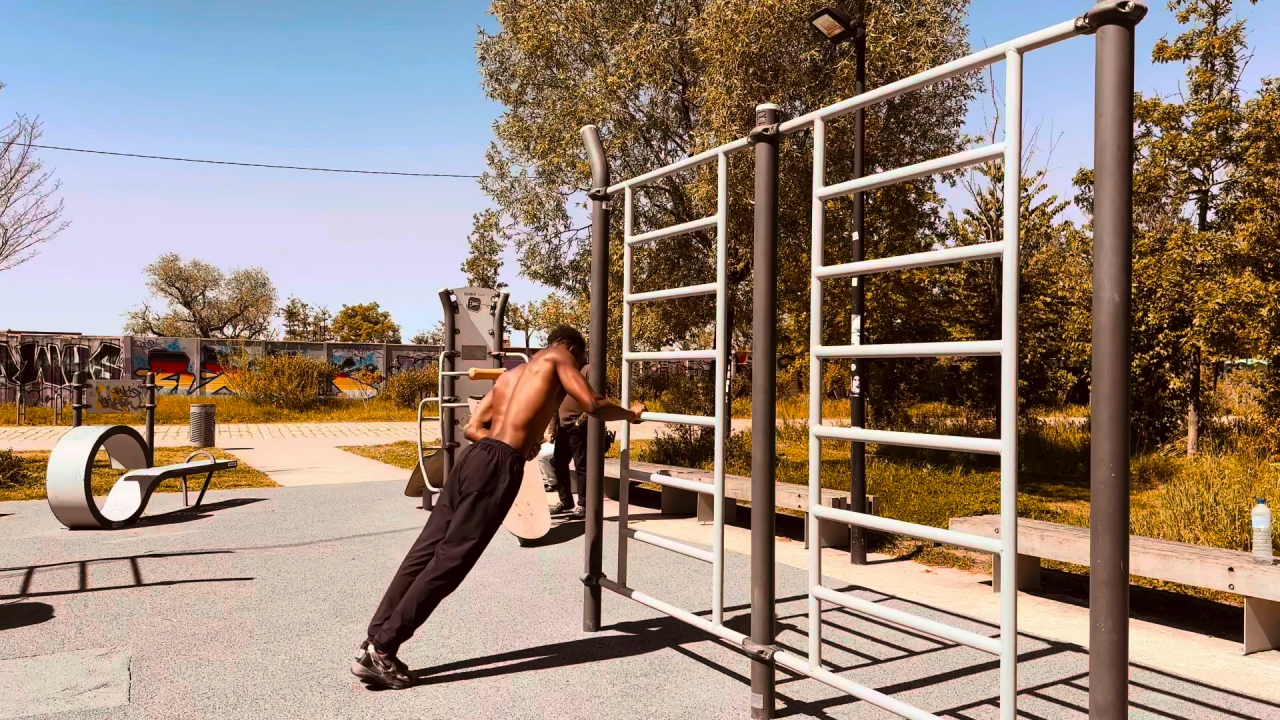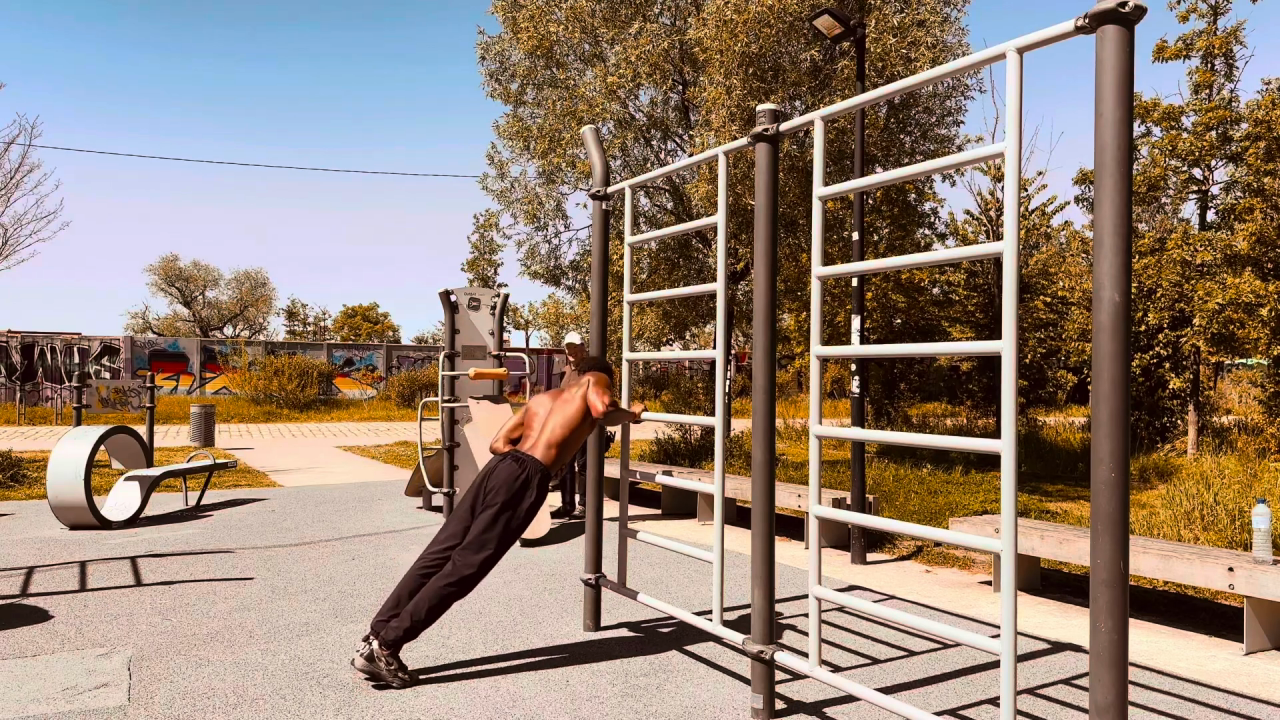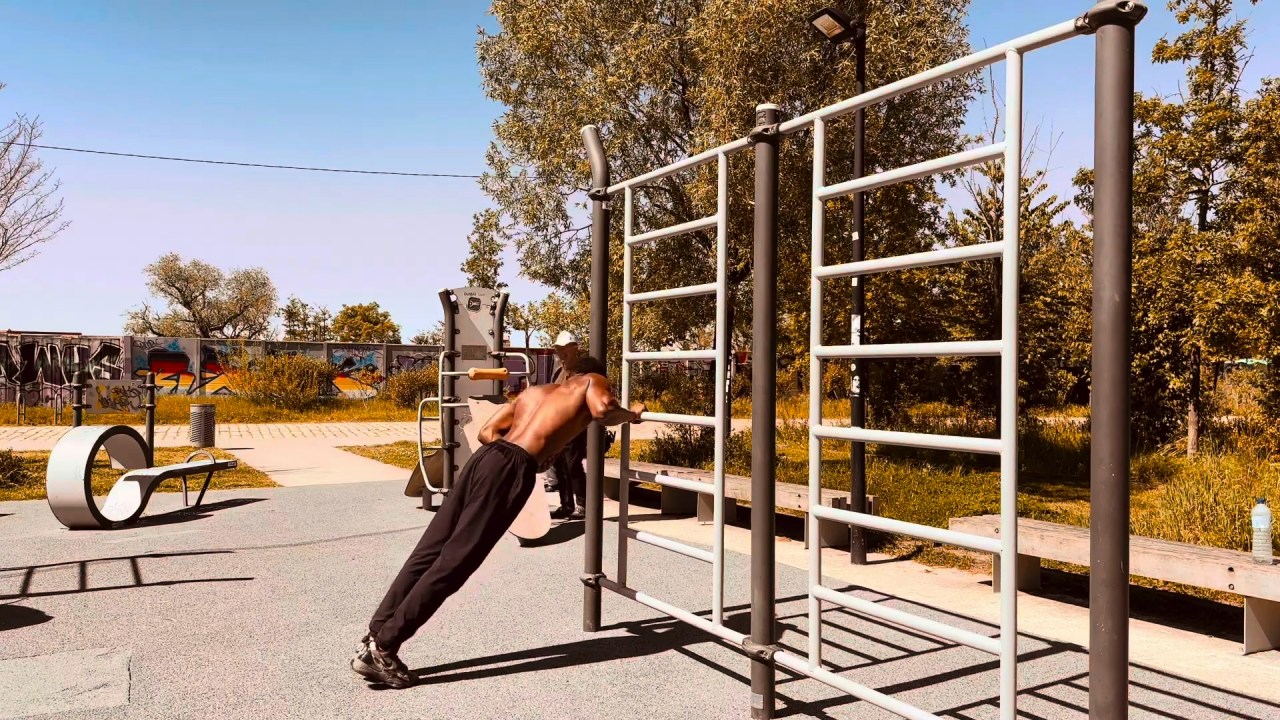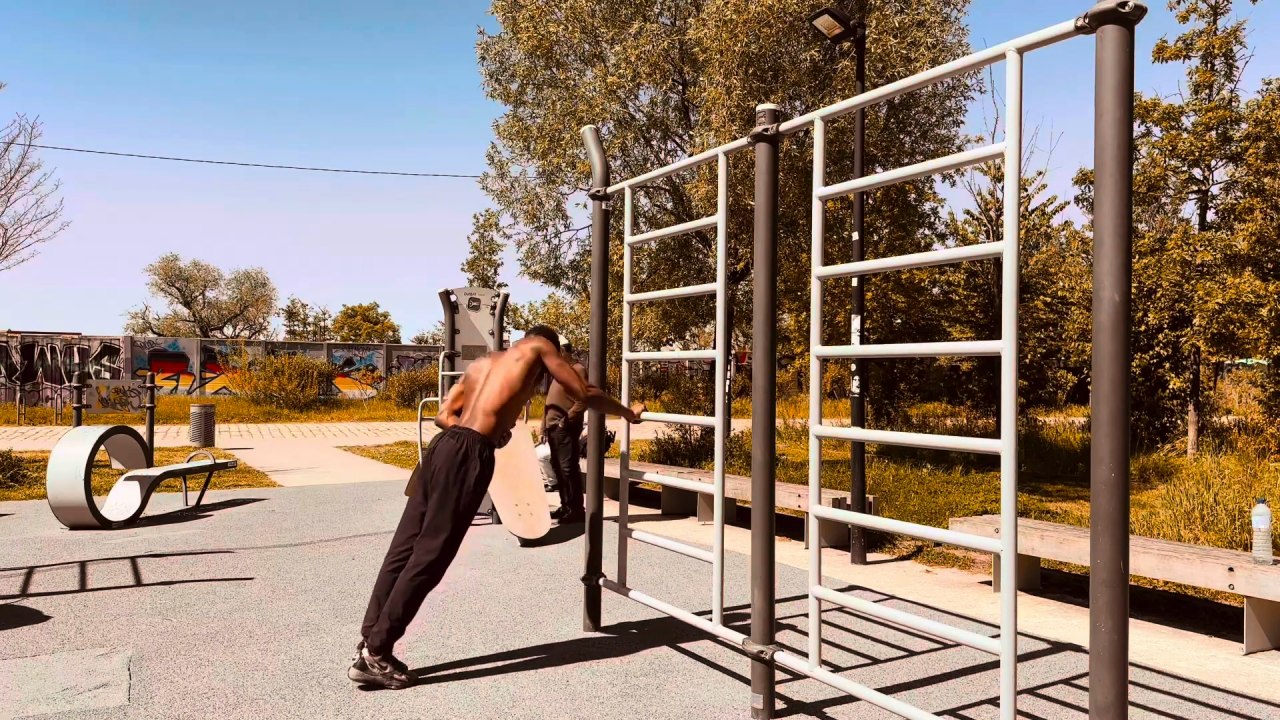
dt=0.5s
person 1, frame 1
left shoulder: (509, 375)
right shoulder: (557, 357)
right elbow: (593, 405)
right wrist: (631, 413)
left hip: (474, 456)
right hip: (499, 466)
left knee: (425, 554)
right knee: (449, 562)
left ankle: (374, 644)
right ankle: (381, 650)
person 1, frame 2
left shoulder: (541, 398)
right shoulder: (596, 379)
right elbow: (603, 410)
right wrist: (630, 414)
left hip: (500, 468)
right hip: (526, 480)
left knee: (438, 556)
right knee: (464, 567)
left ankle: (375, 639)
right ankle: (385, 647)
person 1, frame 3
left shoulder: (533, 391)
right shoulder: (593, 380)
right elbow: (602, 411)
right wrist: (630, 414)
left hip: (485, 459)
right hip: (511, 471)
left knee: (428, 554)
right knee: (453, 564)
left ankle: (374, 642)
right ankle: (382, 649)
person 1, frame 4
left shoulder: (483, 362)
right shoulder: (538, 345)
right elbow: (585, 393)
right wrist: (627, 412)
left hip: (443, 444)
right hip: (469, 454)
left knee: (404, 550)
right knee: (429, 557)
left ankle: (370, 645)
right ankle: (374, 655)
